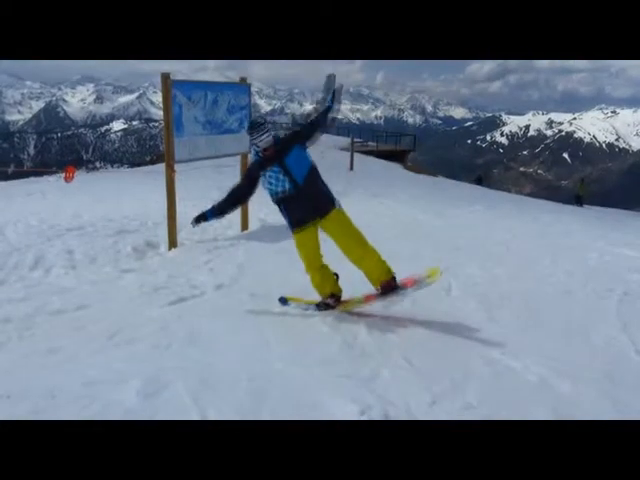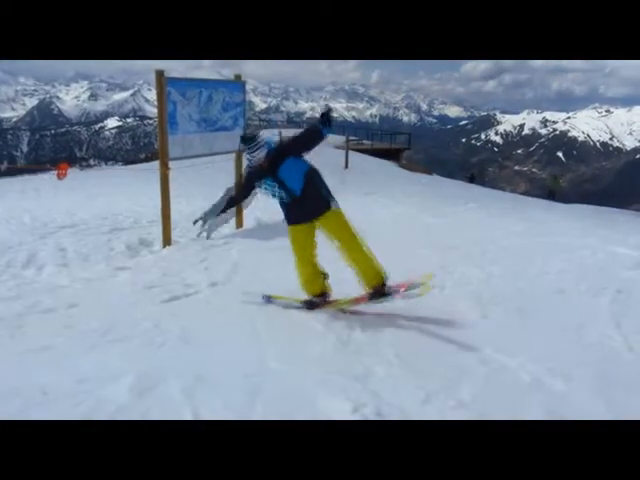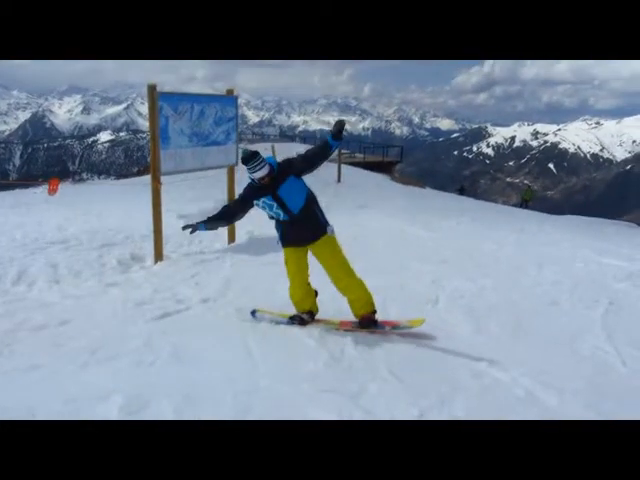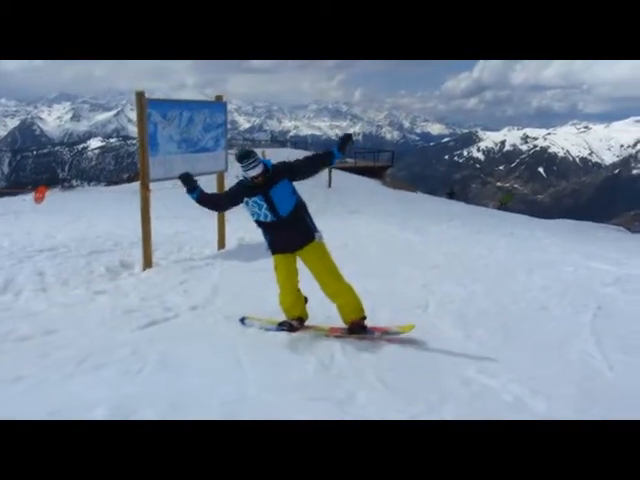
dt=1s
person 1, frame 1
left shoulder: (292, 142)
right shoulder: (257, 169)
left elbow: (316, 124)
right elbow: (237, 196)
left wrist: (331, 100)
right wrist: (210, 214)
left hip: (324, 205)
right hip: (299, 220)
left knee: (354, 245)
right knee: (311, 262)
left ankle: (385, 281)
right ankle: (330, 294)
person 1, frame 2
left shoulder: (286, 150)
right shoulder: (254, 174)
left elbow: (308, 138)
right elbow: (237, 195)
left wrist: (322, 126)
right wrist: (213, 213)
left hip: (320, 204)
right hip: (296, 216)
left knee: (350, 245)
right knee: (304, 259)
left ankle: (377, 284)
right ankle: (318, 292)
person 1, frame 3
left shoulder: (288, 168)
right shoulder: (252, 192)
left elbow: (313, 157)
right elbow: (232, 211)
left wrist: (334, 140)
right wrist: (204, 224)
left hip: (316, 228)
right hip: (290, 238)
left knee: (341, 273)
right knee: (297, 280)
left ankle: (365, 312)
right ankle: (306, 310)
person 1, frame 4
left shoulder: (281, 172)
right shoulder: (242, 190)
left elbow: (310, 164)
right elbow: (217, 203)
left wrist: (337, 151)
right wrist: (194, 191)
left hip: (304, 235)
right hip: (279, 244)
left knee: (330, 279)
right knee: (287, 286)
left ankle: (355, 318)
right ankle: (296, 316)
